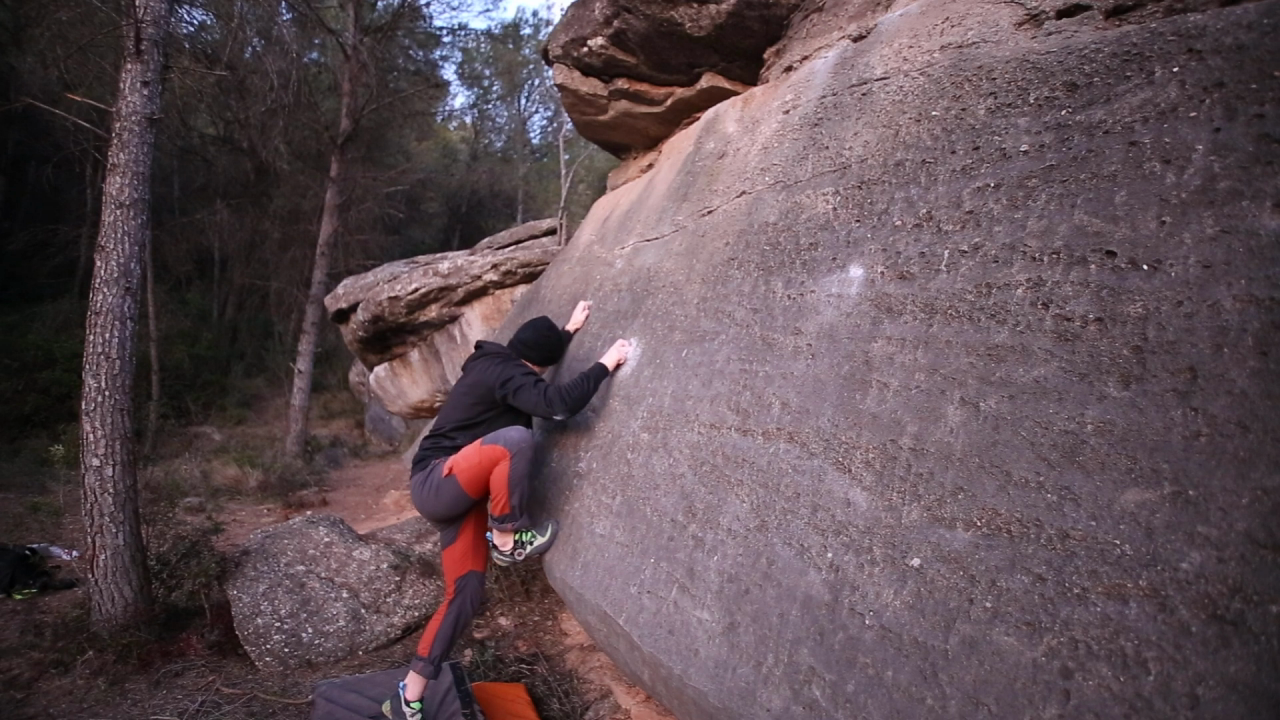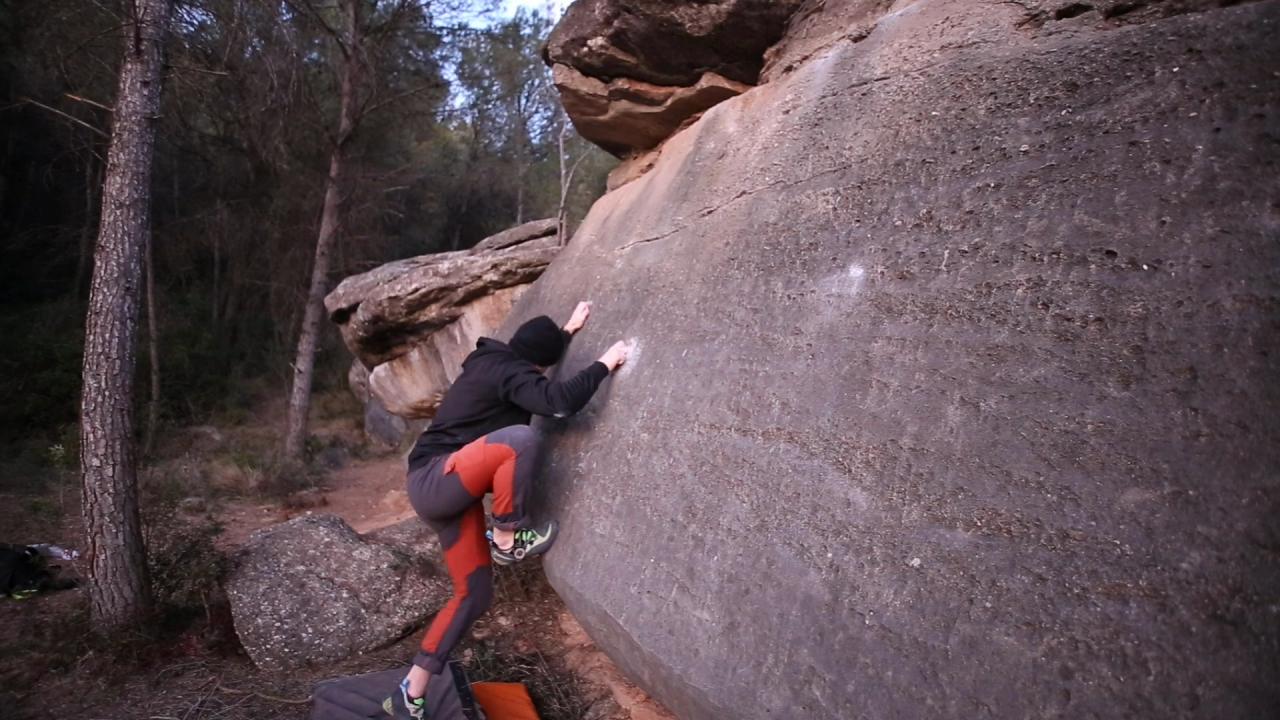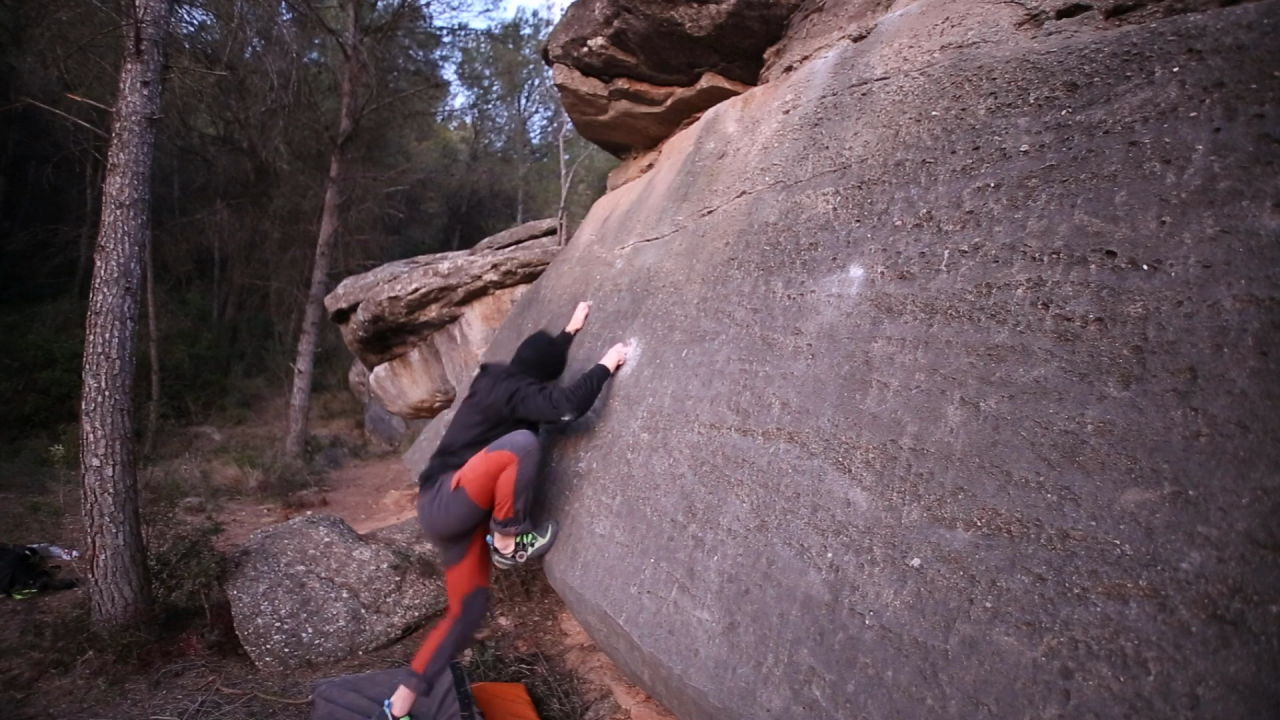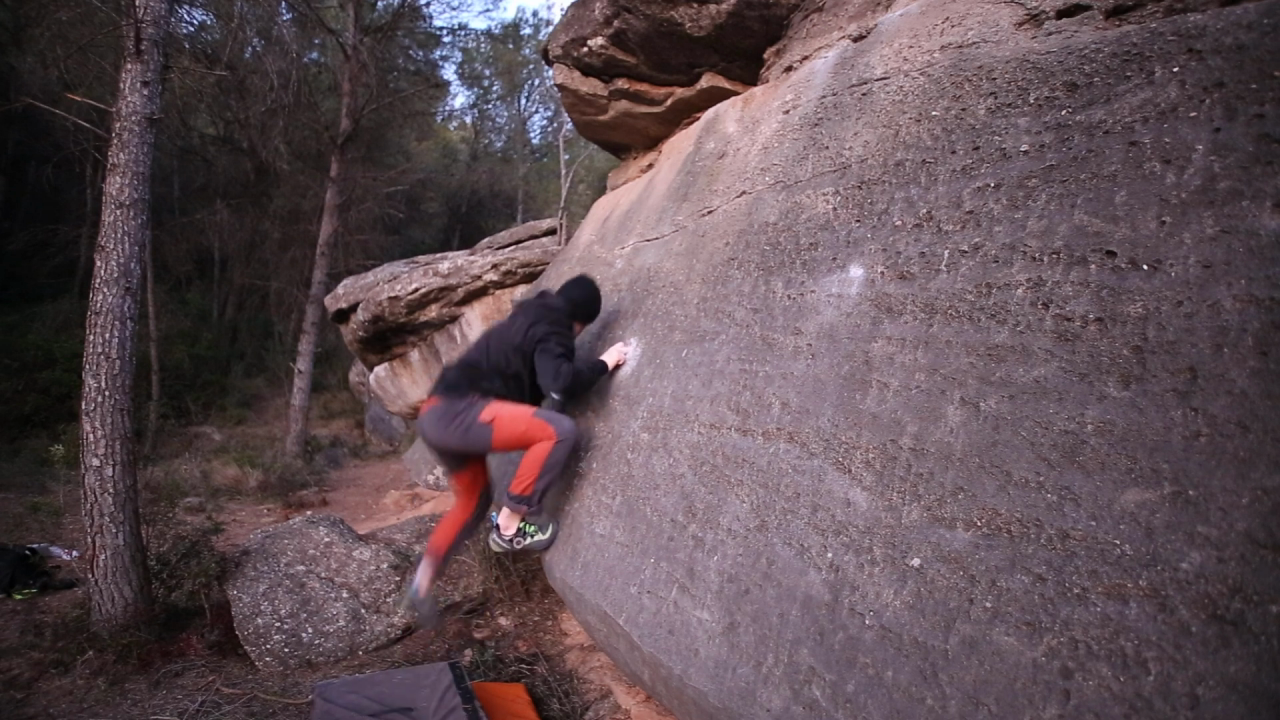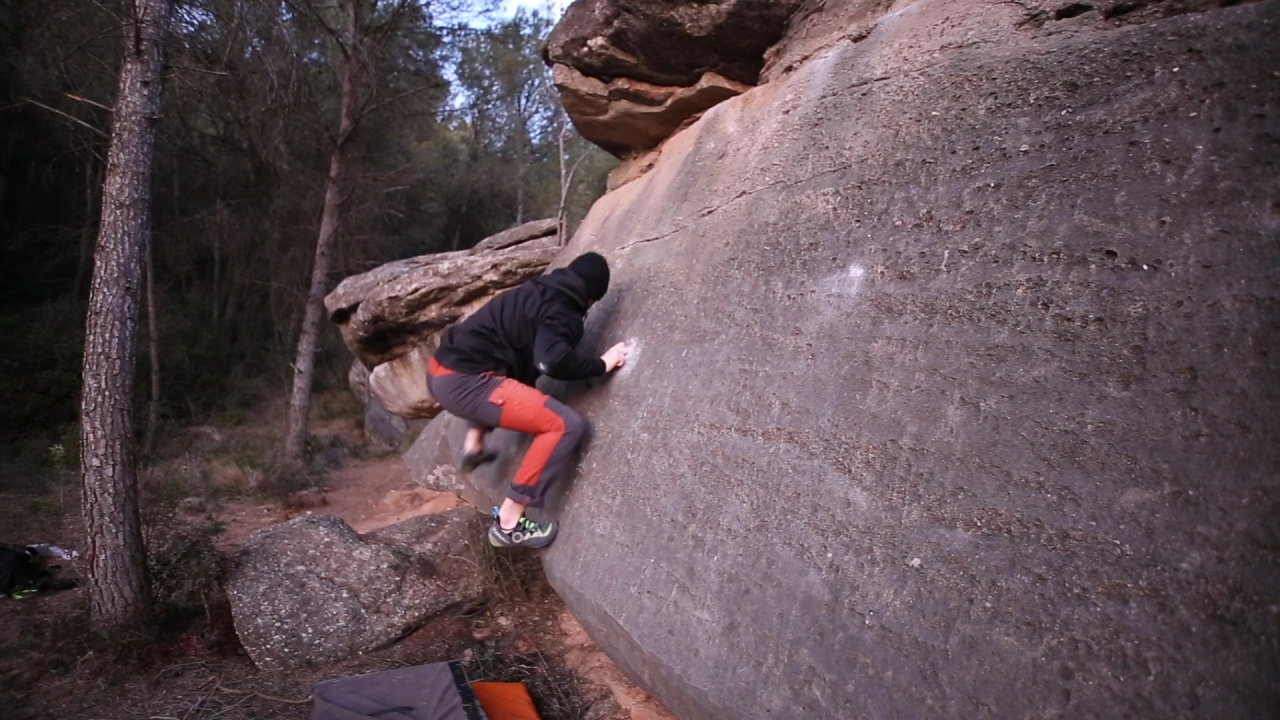
dt=0.2s
person 1, frame 1
left shoulder: (495, 364)
right shoulder: (507, 374)
left elbow: (533, 351)
right elbow: (557, 403)
left wrist: (569, 331)
right wrist: (605, 365)
left hip: (452, 490)
right hip: (437, 482)
left knee: (465, 594)
right knee: (515, 439)
right ankle: (507, 541)
person 1, frame 2
left shoulder: (494, 363)
right shoulder: (509, 373)
left elbow: (534, 352)
right elbow: (559, 400)
left wrist: (569, 330)
right wrist: (604, 364)
left hip: (444, 489)
right hip: (435, 480)
left knee: (474, 593)
right knee: (520, 438)
right ankle: (508, 539)
person 1, frame 3
left shoulder: (496, 382)
right shoulder: (516, 391)
left elbow: (535, 364)
right elbow: (566, 405)
left wrist: (569, 333)
right wrist: (605, 367)
left hip: (450, 506)
right hip: (446, 501)
left knee: (465, 614)
right knee: (521, 444)
right ankle: (508, 543)
person 1, frame 4
left shoulder: (528, 319)
right shoulder: (551, 332)
right elbow: (560, 386)
right wrist: (603, 364)
left hip: (436, 415)
right hip: (458, 414)
left knee: (473, 500)
right knee: (559, 430)
left ankle: (425, 576)
right ankle: (509, 527)
person 1, frame 5
left shoulder: (538, 291)
right shoulder: (562, 313)
right elbow: (551, 360)
right wrist: (601, 364)
left hip: (443, 372)
right hip: (465, 384)
right knee: (567, 425)
left ankle: (473, 446)
right ankle: (509, 523)
